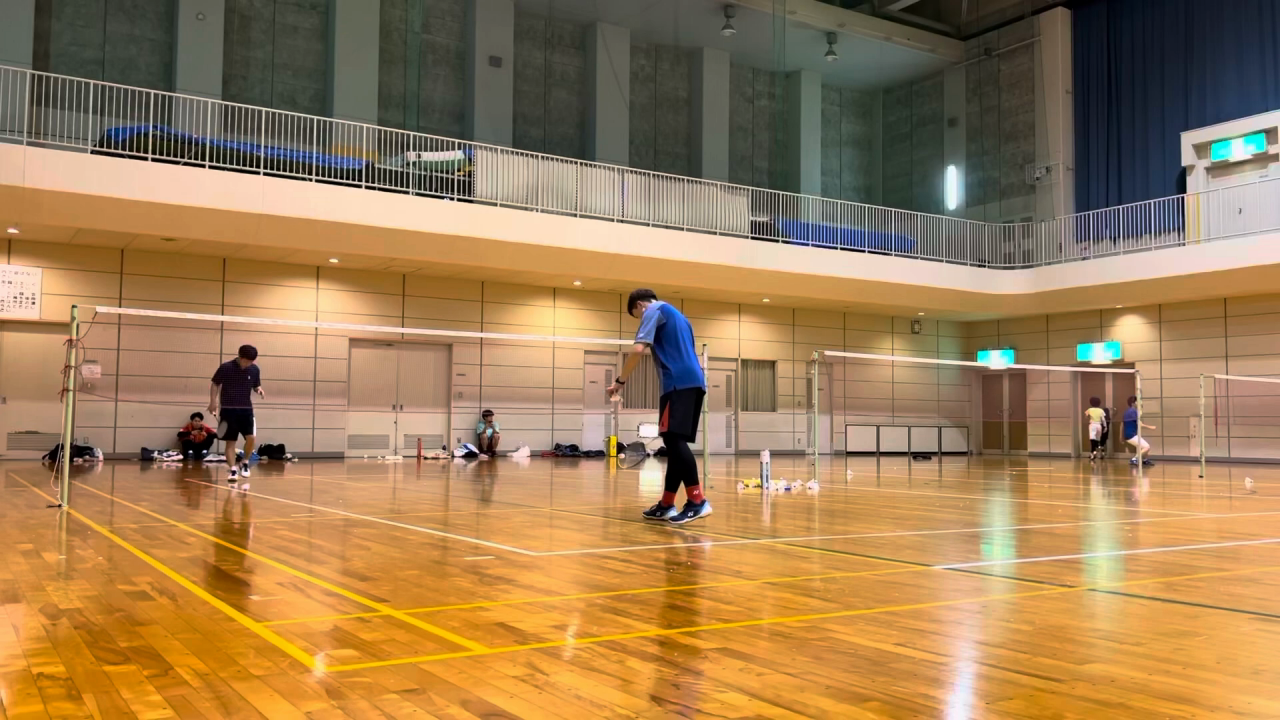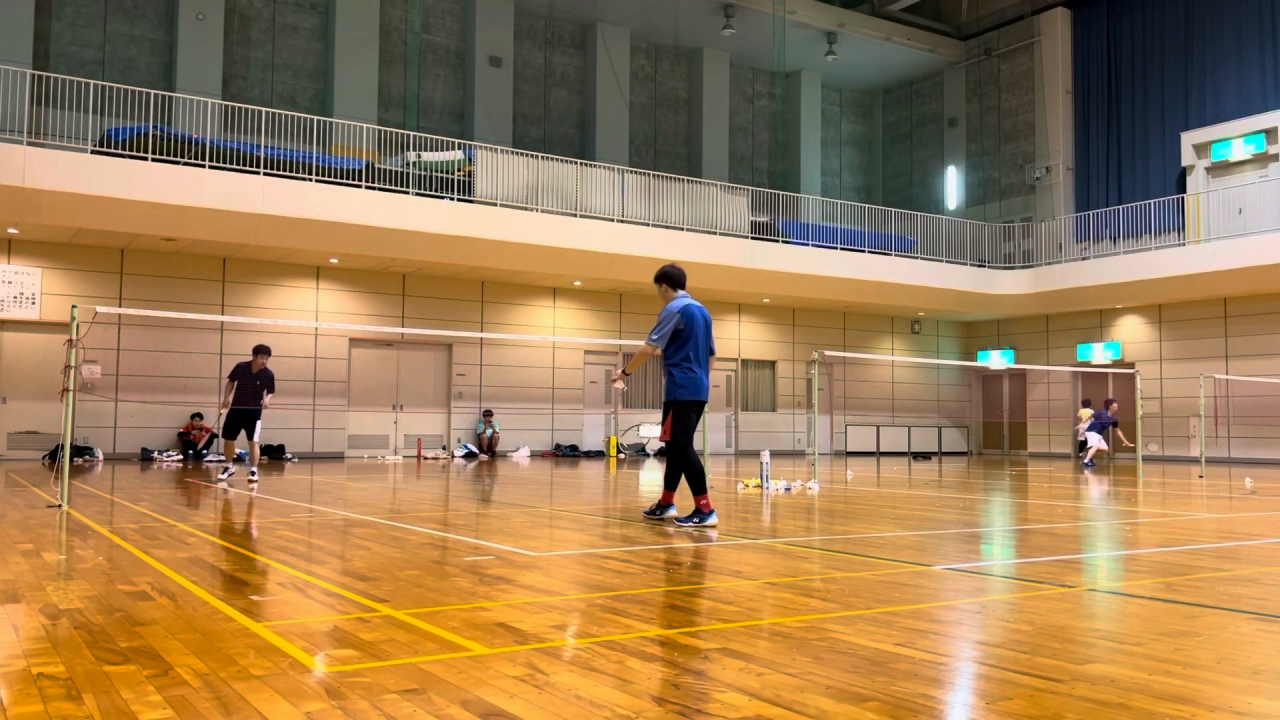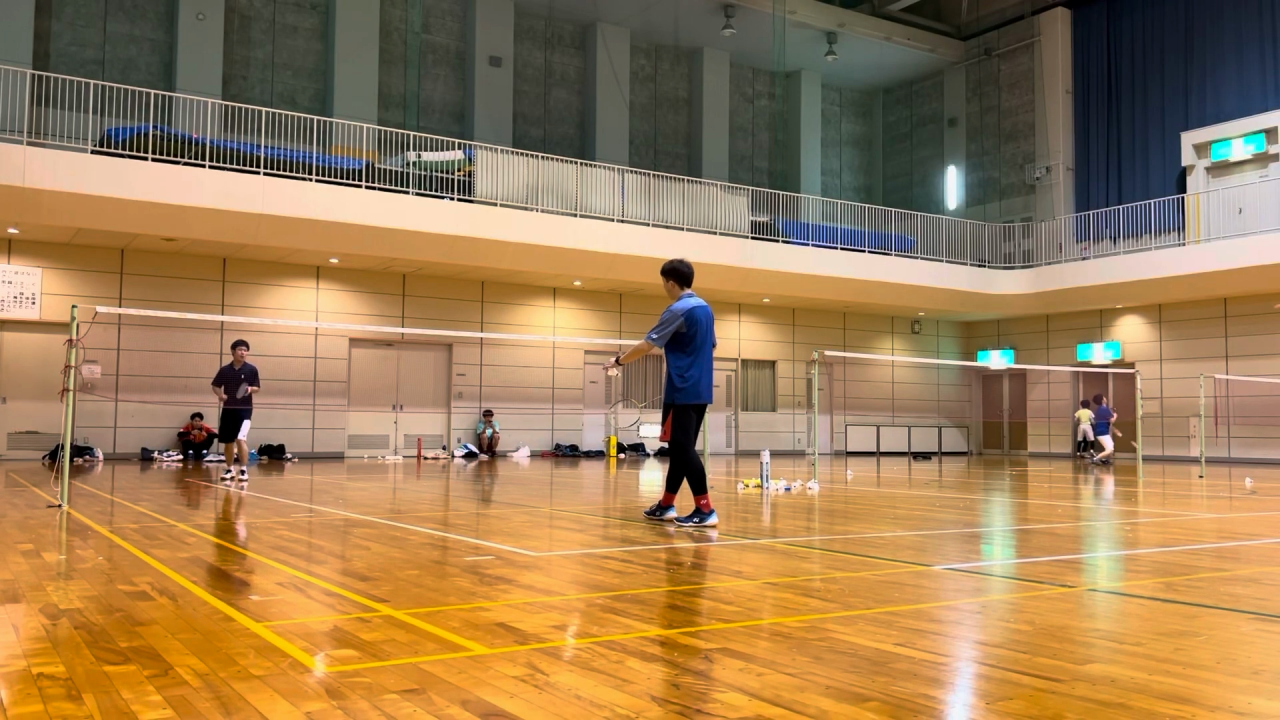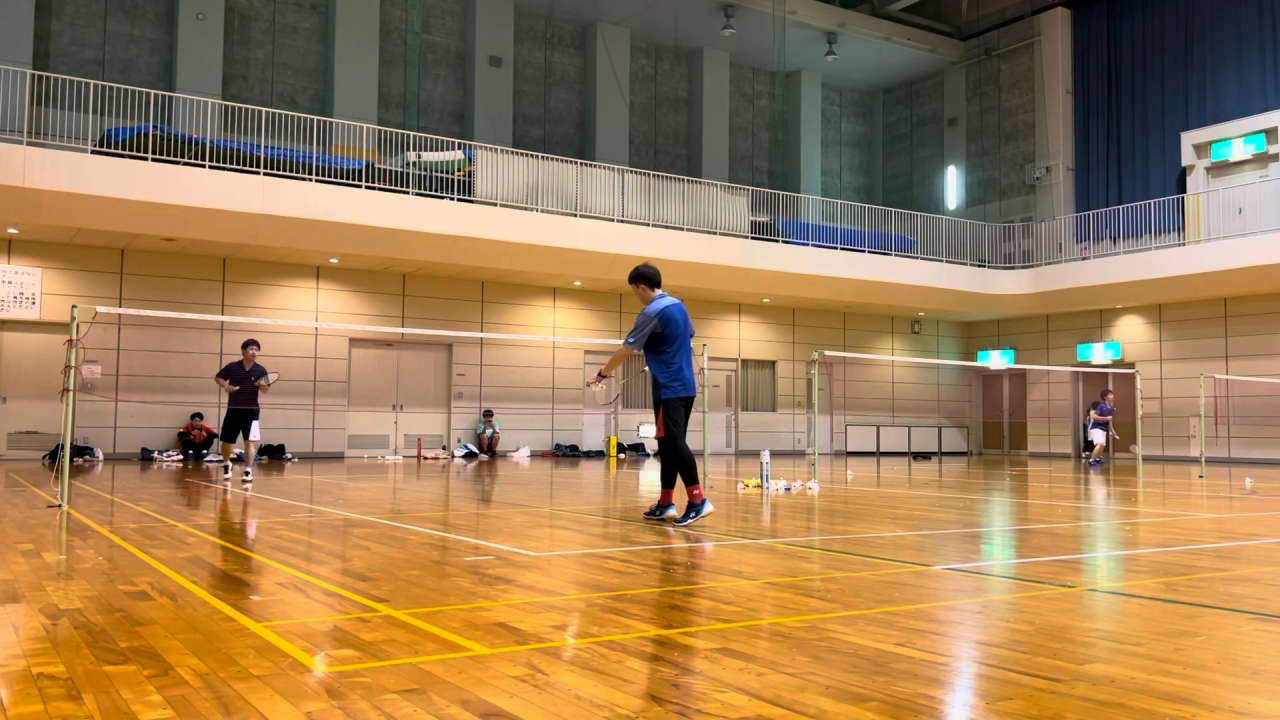
dt=0.7s
person 1, frame 1
left shoulder: (655, 310)
right shoulder: (677, 316)
left elbow: (639, 348)
left wrist: (620, 380)
left hip: (679, 382)
right hip: (693, 382)
left knee: (675, 440)
right knee: (676, 442)
left ankle: (697, 501)
right ankle: (667, 504)
person 1, frame 2
left shoulder: (674, 309)
right shoulder: (702, 310)
left elbow: (649, 349)
right elbow: (711, 354)
left wrist: (625, 372)
left hip: (682, 389)
right hip: (698, 389)
left knee: (682, 447)
right knee: (676, 445)
left ankle: (705, 510)
right ankle: (666, 504)
person 1, frame 3
left shoulder: (678, 310)
right shoulder: (705, 308)
left elbow: (647, 345)
right elbow: (710, 346)
left wrist: (619, 361)
left hip: (683, 392)
right hip: (701, 390)
left knee: (683, 448)
right knee: (680, 447)
left ankle: (705, 510)
right ankle: (666, 505)
person 1, frame 4
left shoulder: (652, 312)
right shoulder: (678, 306)
left elbow: (625, 350)
left wrist: (601, 375)
left hip: (669, 388)
right hip: (684, 385)
left knee: (674, 442)
right knee: (667, 443)
left ankle: (698, 500)
right ankle: (666, 503)
